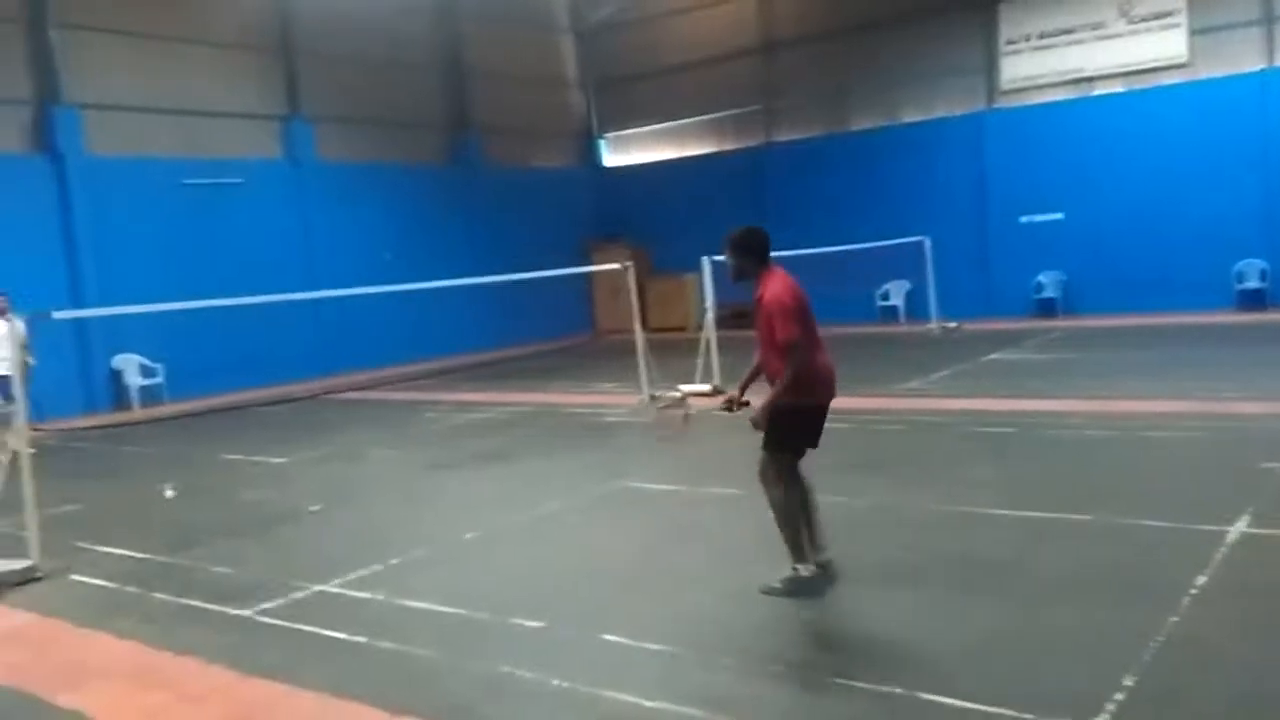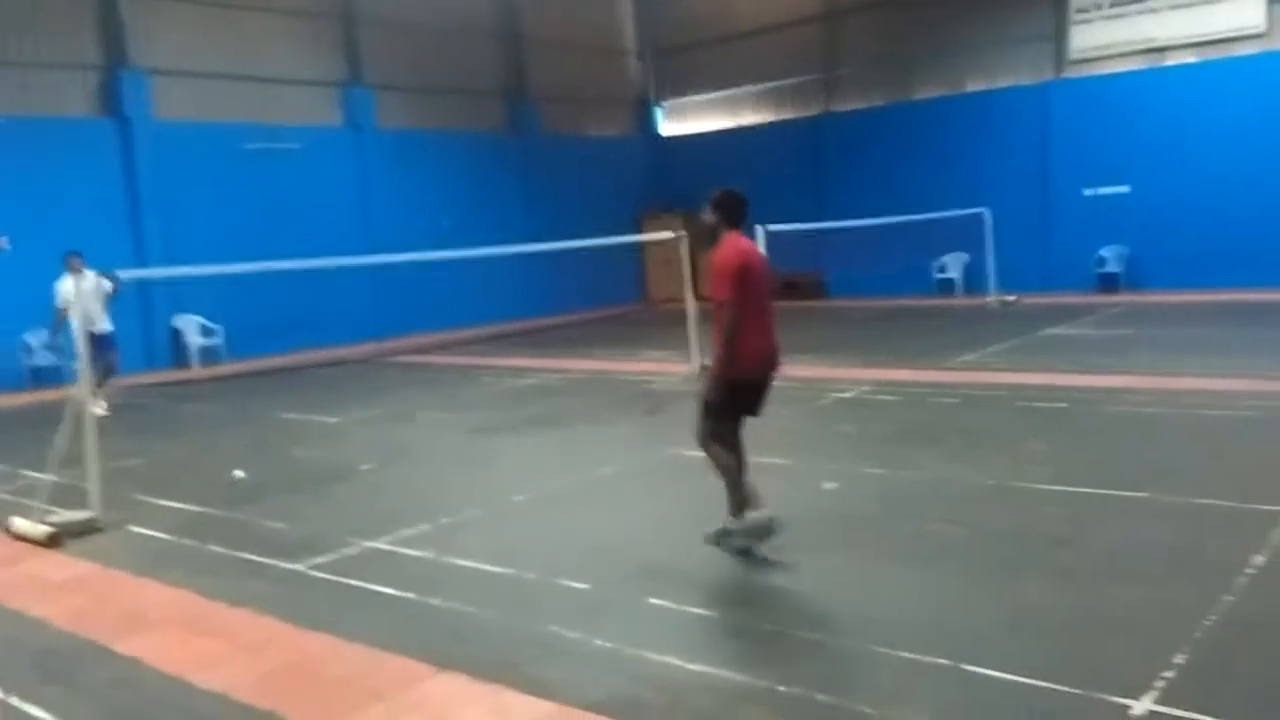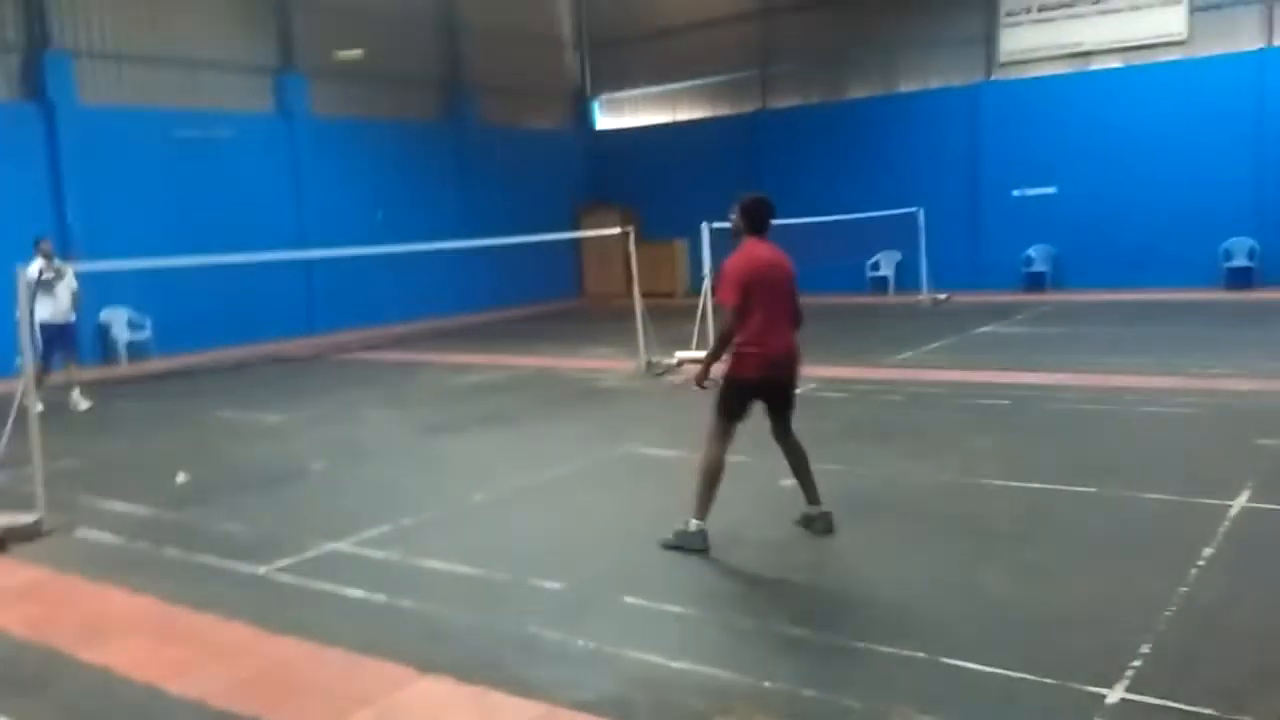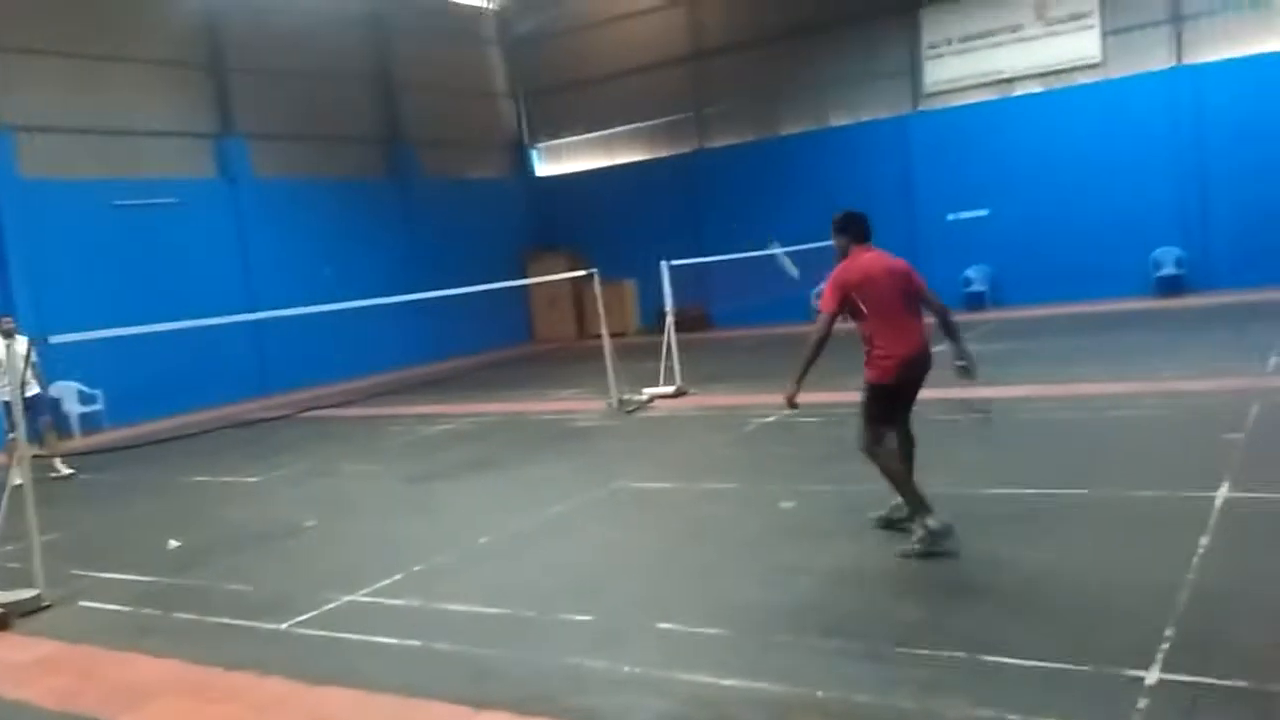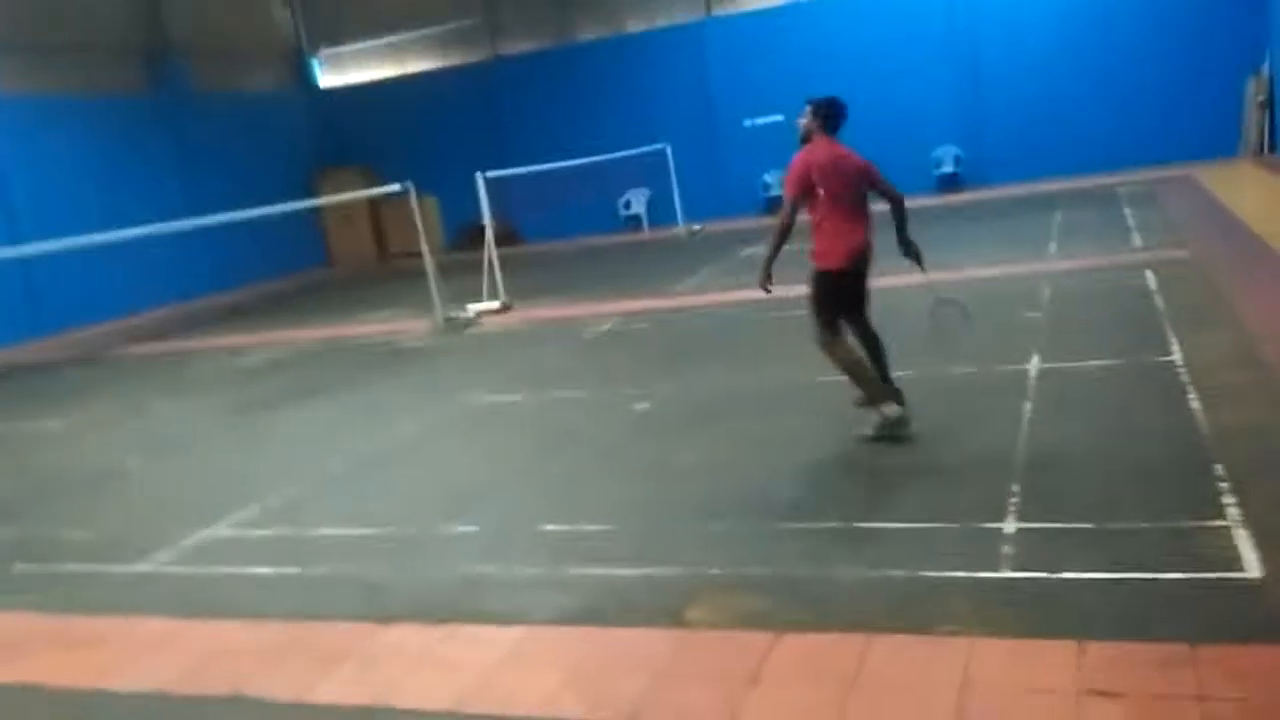
dt=0.7s
person 1, frame 1
left shoulder: (777, 295)
right shoulder: (770, 285)
left elbow: (799, 362)
left wrist: (768, 406)
right wrist: (742, 387)
left hip: (803, 393)
right hip: (809, 389)
left knee: (771, 473)
right knee: (784, 469)
left ankle: (805, 572)
right ankle: (817, 556)
person 1, frame 2
left shoulder: (724, 255)
right shoulder: (751, 251)
left elbow: (729, 322)
left wrist: (715, 373)
left hip: (740, 362)
right hip: (763, 357)
left knee: (710, 437)
right knee: (728, 434)
left ankle: (755, 514)
right ankle: (740, 519)
person 1, frame 3
left shoulder: (738, 263)
right shoulder: (782, 261)
left elbow: (731, 325)
right elbow: (795, 317)
left wrist: (707, 364)
left hip: (750, 361)
right hip: (784, 360)
left knee: (718, 437)
right knee: (783, 432)
left ankle: (696, 527)
right ankle: (816, 510)
person 1, frame 4
left shoulder: (843, 275)
right shoulder: (899, 265)
left elbow: (822, 332)
right elbow: (938, 309)
left wrist: (798, 381)
right wrist: (961, 352)
left hip: (887, 364)
right hip: (917, 357)
left knee: (874, 444)
right knee: (898, 424)
left ankle: (930, 524)
right ankle: (905, 505)
person 1, frame 5
left shoulder: (804, 159)
right shoulder: (854, 160)
left elbow: (787, 218)
right elbow: (894, 198)
left wrist: (768, 264)
right wrist: (903, 238)
left hip: (832, 259)
right hip: (859, 252)
left knee: (830, 338)
right knee: (857, 321)
left ankle: (890, 409)
right ankle: (886, 391)
